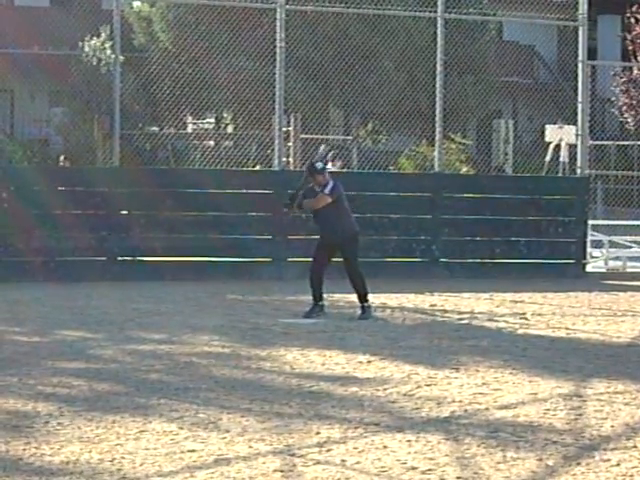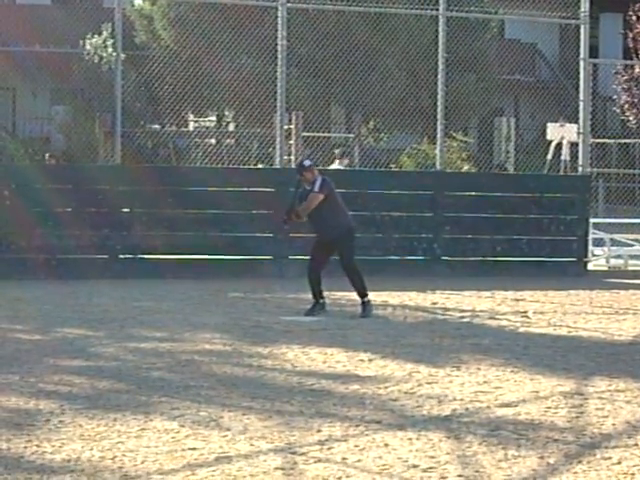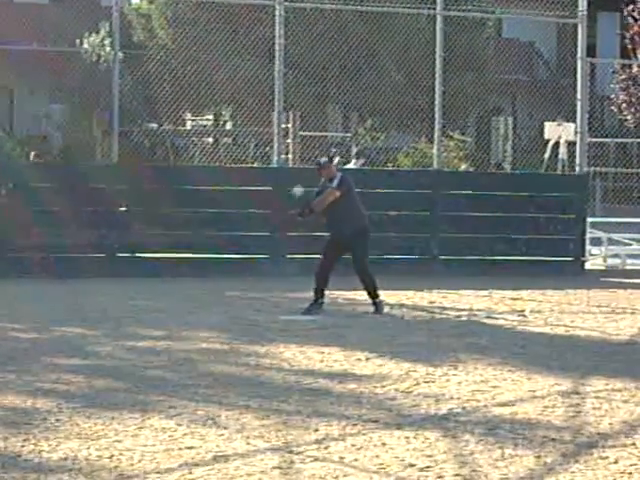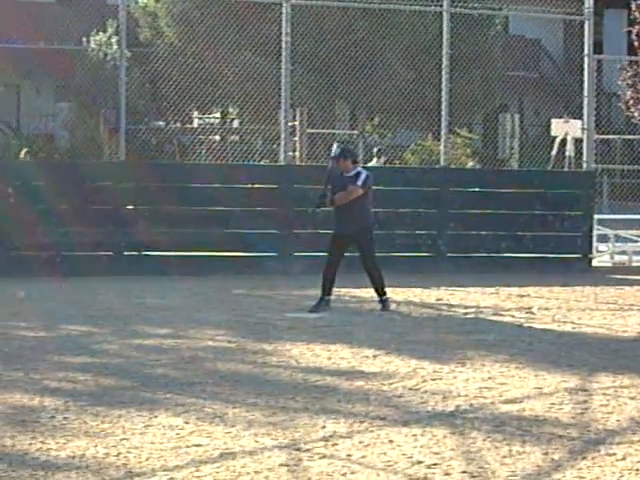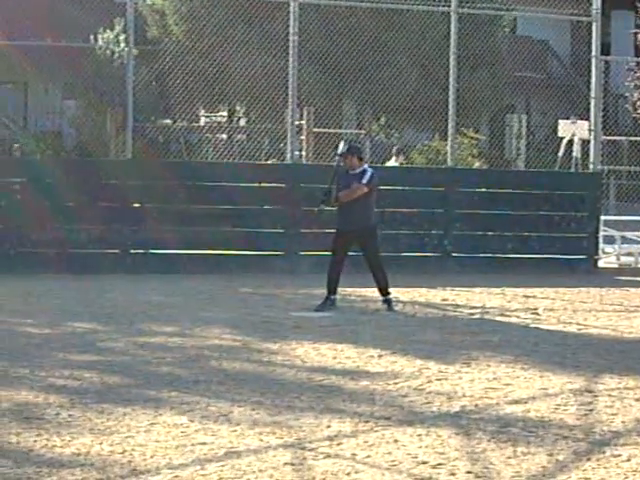
dt=0.5s
person 1, frame 1
left shoulder: (333, 185)
right shoulder: (310, 191)
left elbow: (317, 203)
right elbow: (300, 206)
left wrist: (301, 203)
right wrist: (295, 204)
left hip: (348, 235)
right hip: (327, 237)
left knee: (352, 269)
right knee: (316, 270)
left ankle: (365, 306)
right ankle: (318, 305)
person 1, frame 2
left shoulder: (323, 182)
right shoulder: (303, 193)
left elbow: (312, 203)
right elbow: (303, 215)
left wrist: (295, 213)
right wrist: (295, 215)
left hip: (343, 231)
right hip: (324, 236)
left knee: (348, 265)
right knee: (313, 268)
left ankle: (365, 301)
right ankle: (319, 302)
person 1, frame 3
left shoulder: (342, 179)
right shoulder: (322, 188)
left elbow: (328, 198)
right elbow: (321, 210)
left wrist: (309, 209)
right wrist: (310, 210)
left hip: (358, 231)
right hip: (338, 234)
left knee: (361, 267)
right knee: (323, 267)
left ankle: (376, 300)
right ankle: (318, 301)
person 1, frame 4
left shoulder: (364, 176)
right shoulder: (336, 177)
left elbow: (350, 195)
right elbow: (331, 198)
left wrist: (332, 200)
right wrist: (328, 199)
left hip: (362, 228)
right hip: (341, 229)
left knee: (370, 263)
right knee: (331, 262)
left ankle: (383, 298)
right ankle: (325, 299)
person 1, frame 5
left shoulder: (369, 174)
right shoulder: (342, 175)
left elbow: (354, 193)
right elbow: (337, 197)
left wrist: (337, 197)
right wrist: (333, 197)
left hip: (366, 227)
right hip: (344, 227)
left knee: (375, 262)
right knee: (335, 261)
left ankle: (387, 297)
right ankle: (330, 298)
